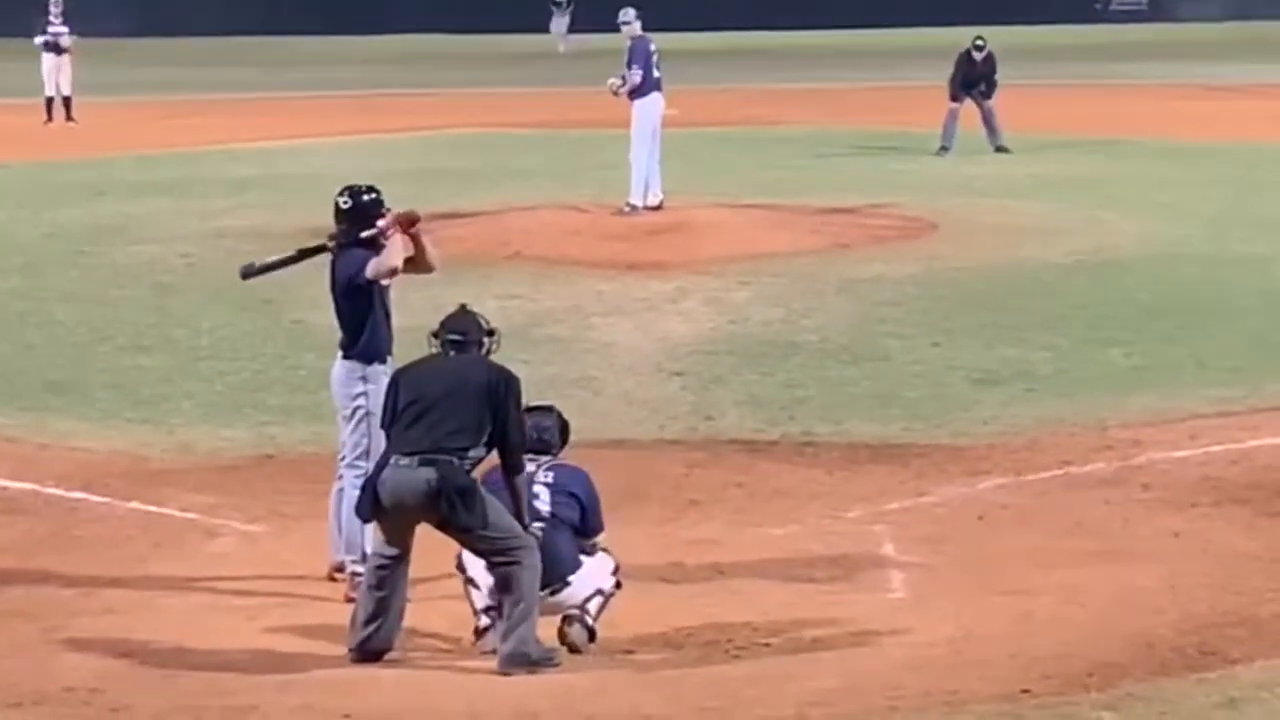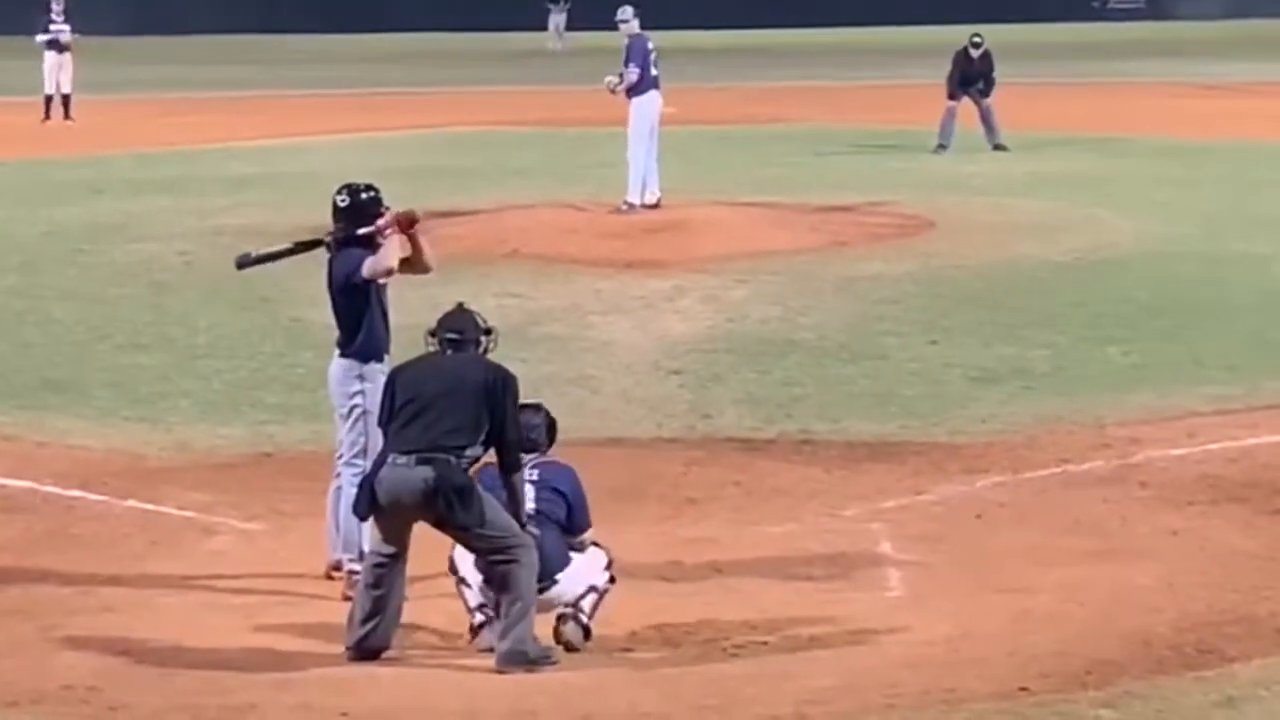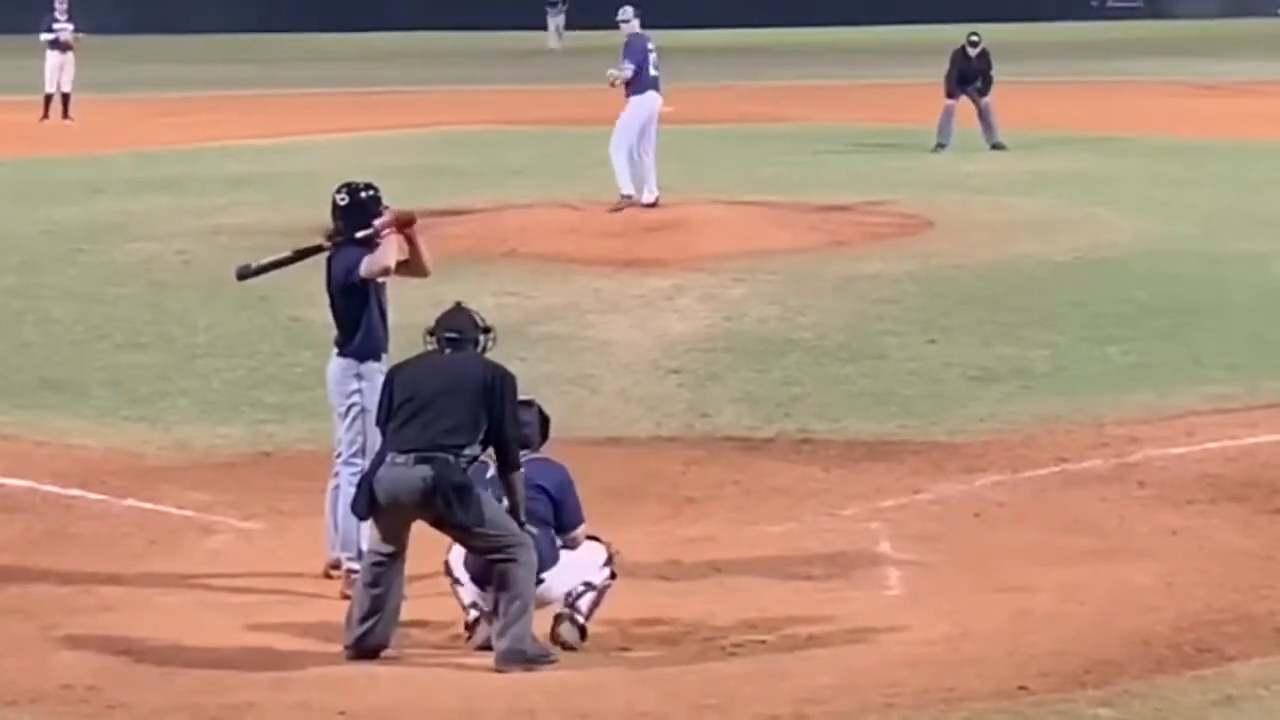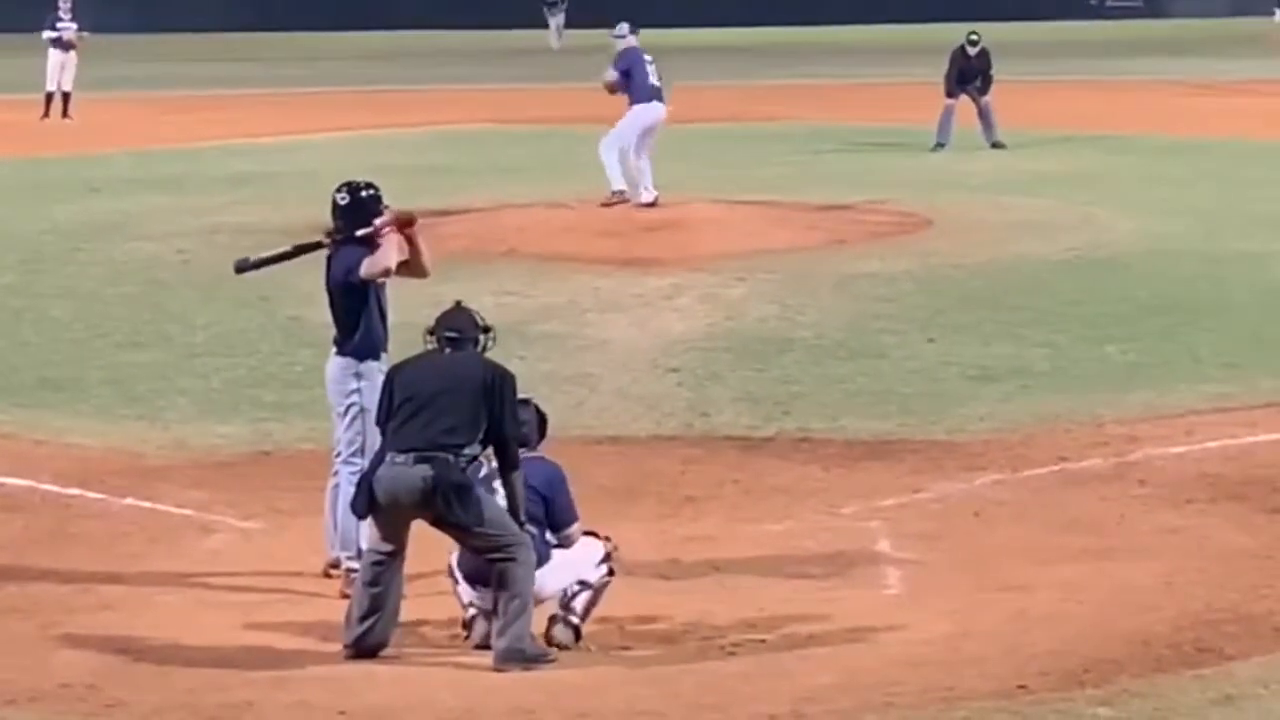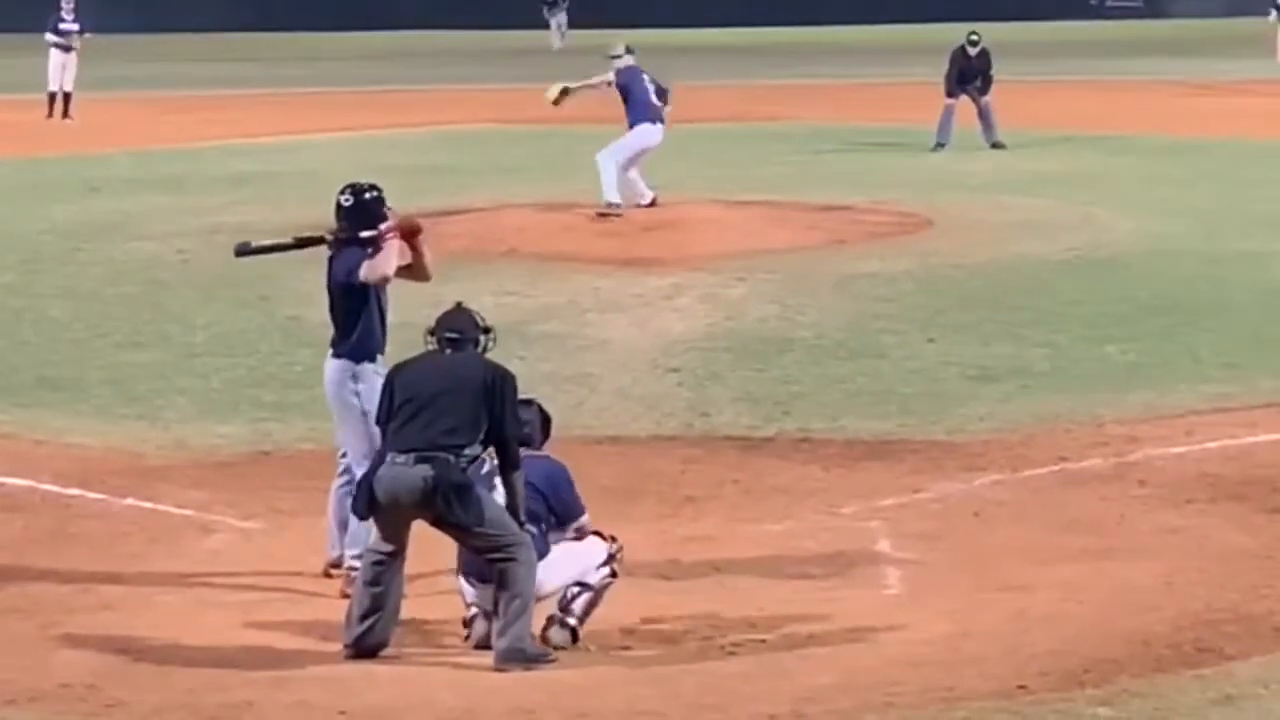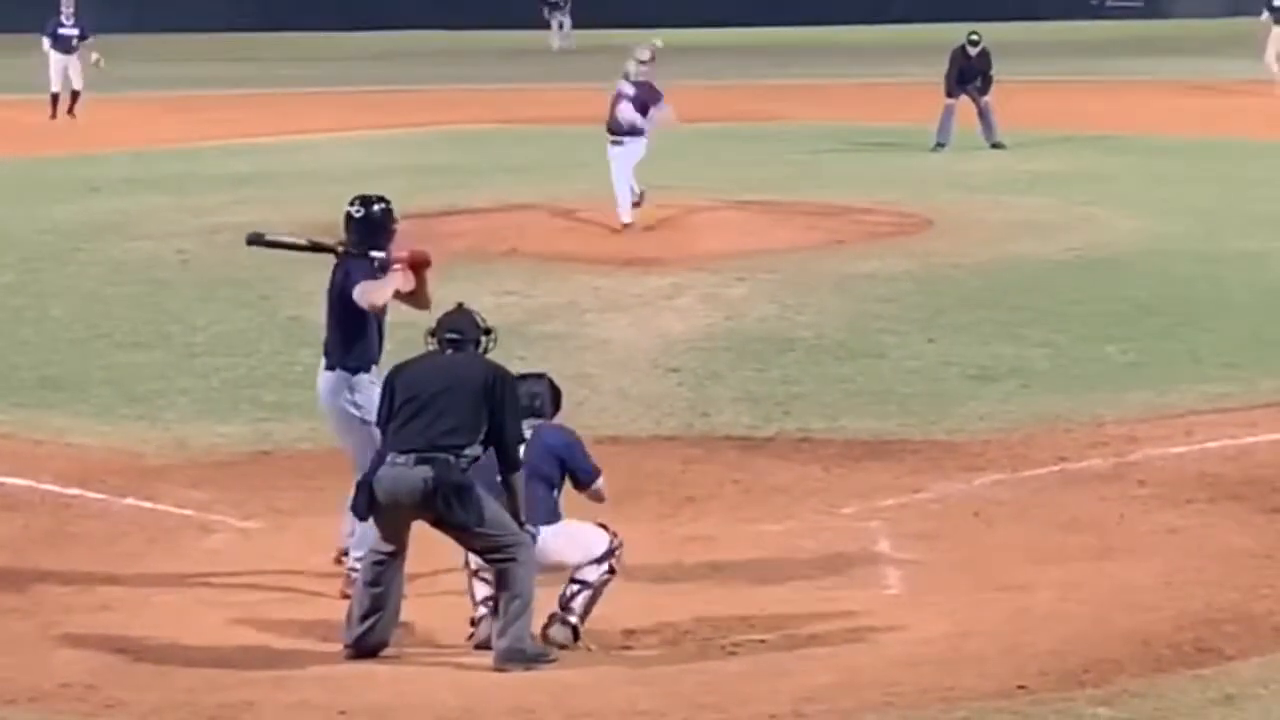
dt=0.2s
person 1, frame 1
left shoulder: (367, 255)
right shoulder: (351, 259)
left elbow: (428, 265)
right elbow: (391, 267)
left wrist: (412, 233)
right wrist: (394, 238)
left hip: (366, 369)
right hip: (362, 372)
left knee: (352, 466)
right knee: (366, 471)
left ankle: (343, 557)
right ankle: (359, 573)
person 1, frame 2
left shoulder: (366, 253)
right shoulder: (348, 258)
left elbow: (425, 265)
right elbow: (385, 267)
left wrist: (410, 234)
right wrist: (392, 237)
left hip: (361, 368)
right hip: (360, 371)
left knee: (349, 464)
right knee: (364, 469)
left ankle: (340, 555)
right ankle: (356, 571)
person 1, frame 3
left shoulder: (364, 252)
right shoulder: (348, 257)
left elbow: (422, 268)
right elbow: (383, 266)
left wrist: (409, 235)
right wrist: (390, 238)
left hip: (359, 367)
right hip: (359, 370)
left knee: (348, 463)
right knee: (363, 468)
left ankle: (340, 554)
right ankle: (355, 570)
person 1, frame 4
left shoulder: (362, 252)
right shoulder: (348, 256)
left elbow: (421, 270)
right elbow: (384, 267)
left wrist: (408, 235)
right wrist: (390, 238)
left hip: (357, 366)
right hip: (358, 369)
left knee: (347, 463)
right knee: (364, 468)
left ankle: (338, 554)
right ankle: (354, 570)
person 1, frame 5
left shoulder: (368, 253)
right shoulder: (349, 257)
left elbow: (423, 273)
right elbow: (380, 274)
left wrist: (412, 241)
right wrist: (392, 243)
left hip: (356, 367)
right hip: (355, 371)
left knee: (353, 465)
right knee: (376, 469)
left ankle: (338, 554)
right ankle: (356, 571)
person 1, frame 6
left shoulder: (373, 266)
right shoulder: (354, 268)
left elbow: (421, 303)
right elbow: (371, 301)
left wrist: (418, 274)
right wrist: (396, 275)
left hip: (355, 378)
right hip: (350, 382)
left knee: (374, 468)
left ankle: (350, 545)
right ankle: (358, 572)
person 2, frame 1
left shoulder: (406, 374)
right shoulder: (498, 378)
right elbow: (512, 458)
right wrist: (524, 521)
left hip: (393, 477)
right hip: (444, 479)
left knee: (389, 552)
right knee: (520, 551)
left ankle: (368, 643)
right ankle: (519, 651)
person 2, frame 2
left shoulder: (403, 372)
right shoulder: (495, 376)
right elbow: (509, 457)
left wrist: (402, 480)
right wrist: (521, 518)
left hip: (390, 476)
right hip: (441, 477)
left knee: (386, 551)
right knee: (518, 550)
left ankle: (365, 641)
right ankle: (517, 650)
person 2, frame 3
left shoulder: (400, 371)
right shoulder: (494, 375)
right elbow: (507, 455)
left wrist: (400, 486)
right wrist: (519, 516)
left hip: (388, 475)
right hip: (439, 477)
left knee: (383, 550)
right knee: (516, 549)
left ankle: (363, 640)
right ankle: (515, 648)
person 2, frame 4
left shoulder: (401, 371)
right shoulder: (494, 375)
right elbow: (507, 454)
right wrist: (519, 517)
left hip: (388, 475)
right hip: (439, 477)
left knee: (384, 548)
right knee: (516, 549)
left ankle: (363, 639)
right ankle: (514, 647)
person 2, frame 5
left shoulder: (402, 371)
right shoulder: (494, 375)
right elbow: (508, 455)
left wrist: (400, 487)
right wrist: (519, 516)
left hip: (388, 475)
right hip: (440, 477)
left knee: (385, 547)
right knee: (516, 548)
left ankle: (363, 639)
right ankle: (515, 647)
person 2, frame 6
left shoulder: (402, 371)
right shoulder: (494, 376)
right elbow: (508, 455)
left wrist: (400, 482)
right wrist: (519, 517)
left hip: (388, 475)
right hip: (439, 477)
left knee: (385, 547)
right knee: (516, 548)
left ankle: (362, 639)
right ankle: (515, 647)
person 3, frame 1
left shoulder: (494, 476)
right shoulder: (576, 477)
right elbow: (593, 545)
right hip: (561, 592)
left knee: (469, 556)
right knee: (606, 565)
left ankle: (489, 626)
right ankle: (580, 622)
person 3, frame 2
left shoulder: (484, 474)
right shoulder: (563, 474)
right elbow: (582, 542)
left hip: (493, 589)
right hip: (550, 588)
left knee: (461, 555)
right knee: (599, 560)
left ankle: (485, 623)
right ankle: (575, 621)
person 3, frame 3
left shoulder: (475, 471)
right shoulder: (552, 471)
right elbow: (575, 539)
left hip: (484, 587)
right hip: (540, 584)
left knee: (456, 556)
right knee: (600, 555)
left ankle: (480, 619)
right ankle: (572, 621)
person 3, frame 4
left shoulder: (473, 470)
right shoulder: (545, 470)
right elbow: (570, 537)
left hip: (479, 586)
right hip: (532, 580)
left knee: (458, 563)
right knee: (601, 551)
left ankle: (479, 618)
right ankle: (567, 623)
person 3, frame 5
left shoulder: (476, 468)
right shoulder: (549, 469)
right elbow: (581, 529)
right wrist: (558, 526)
left hip: (479, 584)
right hip: (531, 577)
right knee: (606, 551)
left ankle: (480, 618)
right ankle: (564, 624)
person 3, frame 6
right shoulder: (560, 436)
right elbow: (599, 493)
right wrist: (579, 478)
right hip: (539, 539)
right knee: (606, 545)
left ankle: (484, 621)
right ankle: (565, 621)
person 4, frame 1
left shoulder: (637, 45)
right shoulder: (648, 43)
left elbow: (636, 78)
left wrist: (622, 90)
right wrist: (622, 80)
left hip: (644, 102)
right hip: (655, 99)
left knee: (639, 154)
right knee: (651, 153)
left ankle: (635, 202)
right ankle: (654, 198)
person 4, frame 2
left shoulder: (634, 43)
right shoulder: (646, 41)
left elbow: (633, 76)
left wrist: (619, 88)
right wrist: (619, 78)
left hip: (642, 100)
right hip: (653, 97)
left knee: (635, 152)
right knee: (649, 151)
left ankle: (632, 201)
right ankle: (652, 196)
person 4, frame 3
left shoulder: (632, 42)
right shoulder: (648, 42)
left elbow: (626, 73)
left wrist: (615, 79)
right wrist: (618, 75)
left hip: (640, 99)
right hip: (654, 98)
left knee: (617, 147)
right knee: (645, 150)
left ankle: (627, 193)
right ankle: (650, 195)
person 4, frame 4
left shoulder: (627, 54)
right shoulder: (647, 58)
left elbow: (610, 78)
left wrist: (611, 83)
right wrist: (622, 86)
left hip: (643, 109)
right hip: (659, 110)
left knee: (607, 147)
right knee: (638, 154)
left ankle: (619, 190)
right ankle: (648, 195)
person 4, frame 5
left shoulder: (629, 72)
right shoulder: (646, 78)
left elbow: (606, 78)
right elbow: (665, 99)
left wrist: (575, 86)
left hip: (644, 130)
right hip: (656, 130)
left knee: (605, 158)
right knee: (624, 166)
left ankle: (613, 203)
right ankle: (647, 197)
person 4, frame 6
left shoulder: (652, 92)
right shoulder: (628, 78)
left hip: (633, 142)
right hip: (615, 140)
left knee: (620, 175)
right knee: (618, 173)
left ankle: (626, 219)
right ankle: (635, 193)
